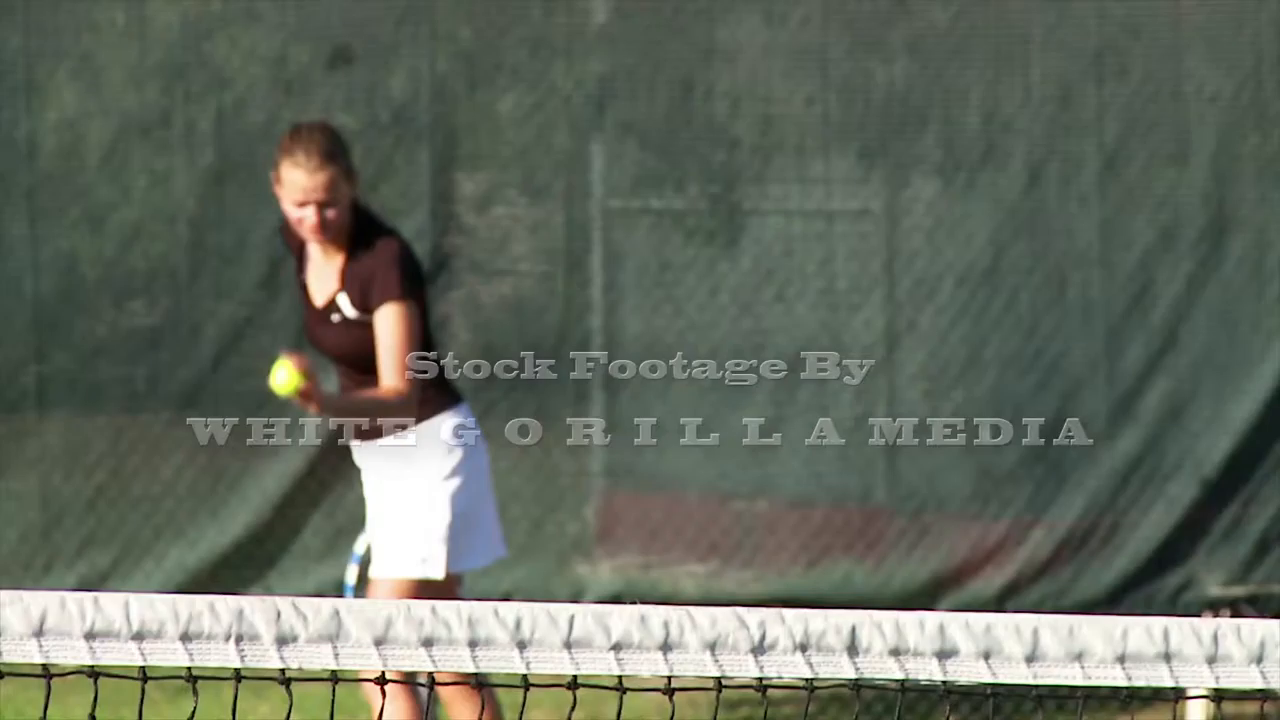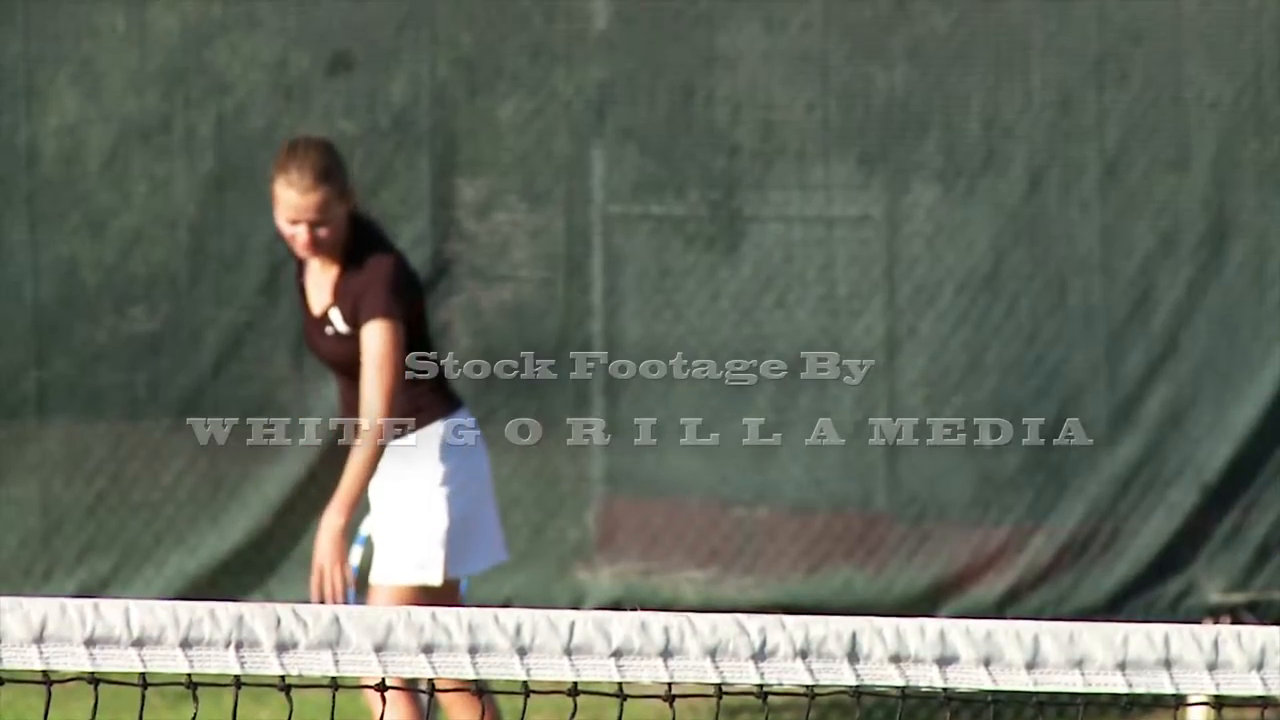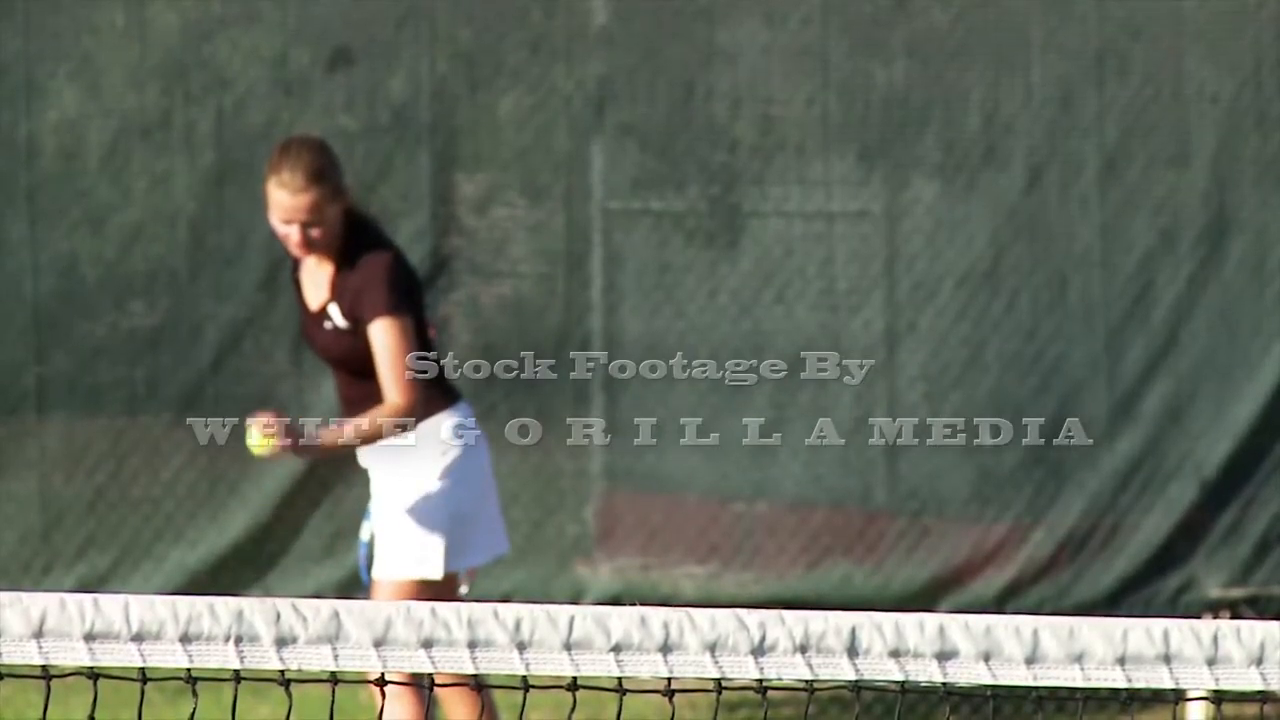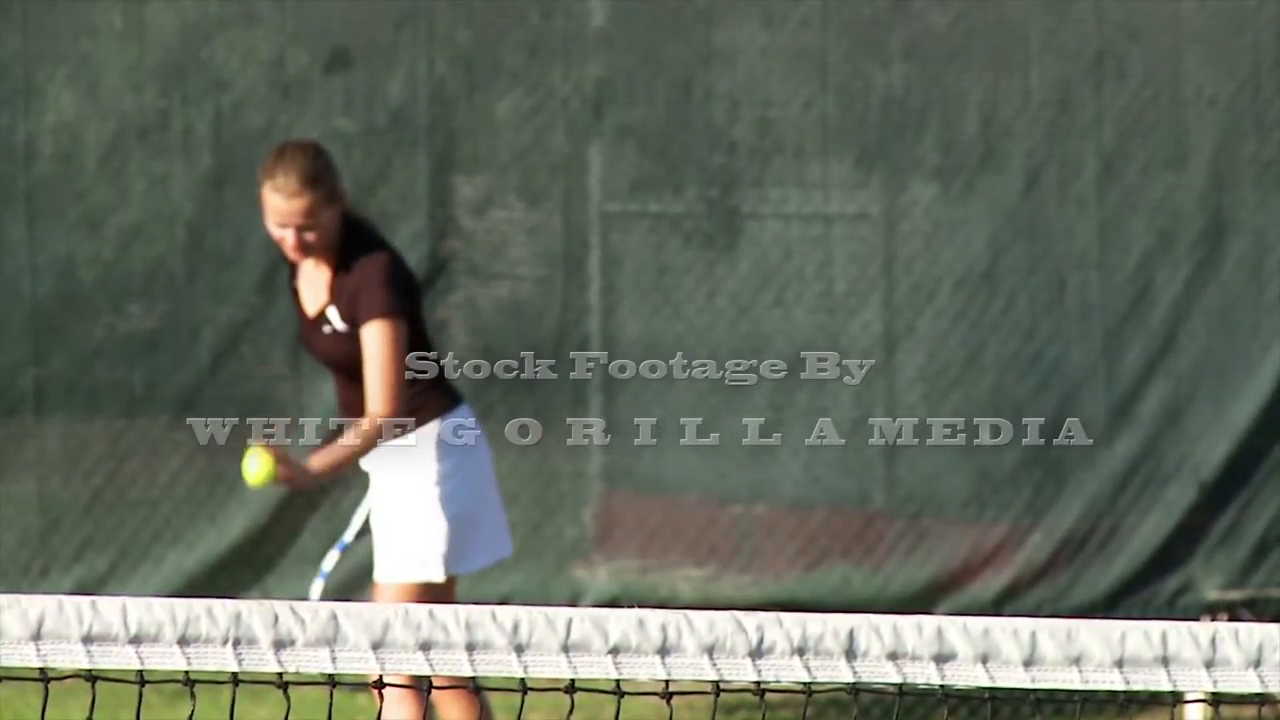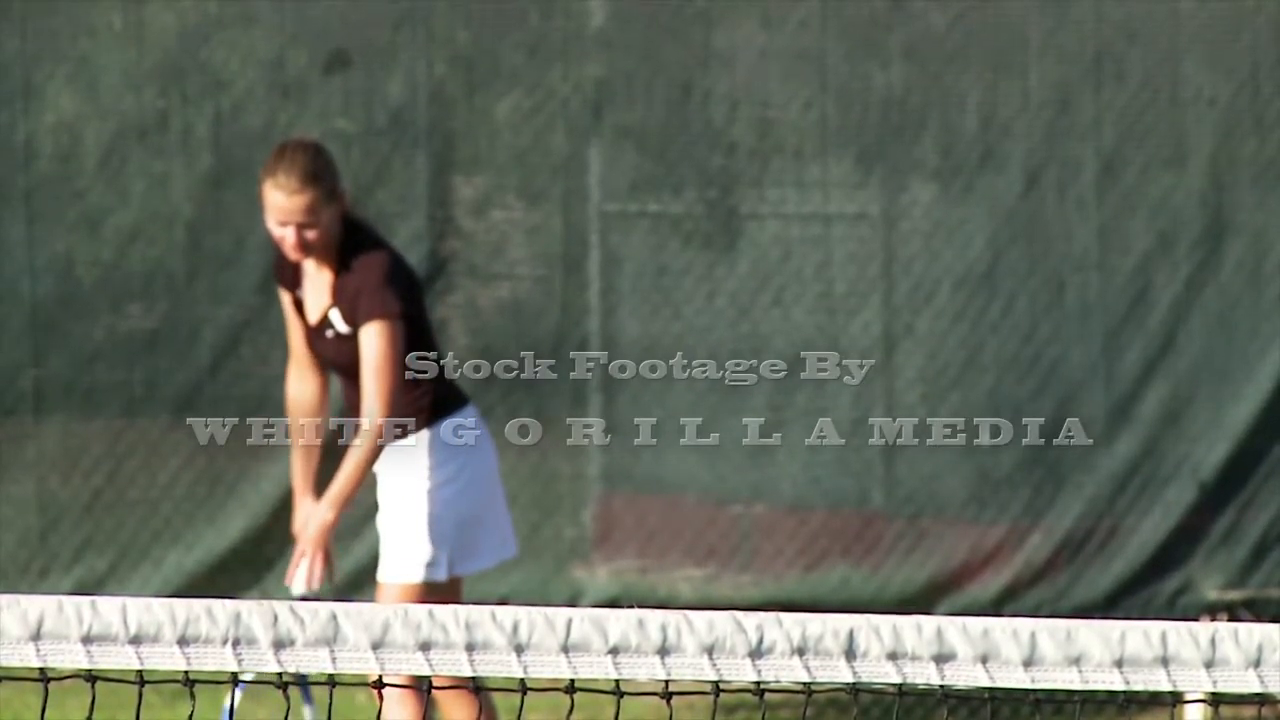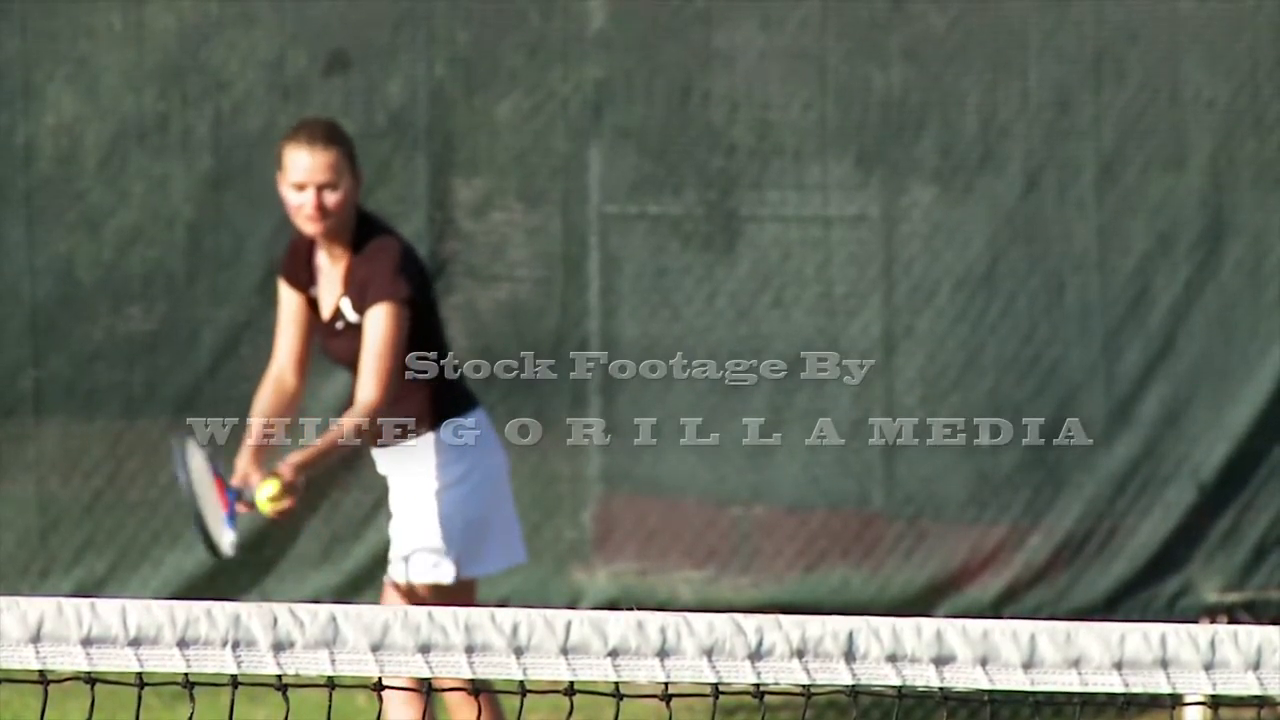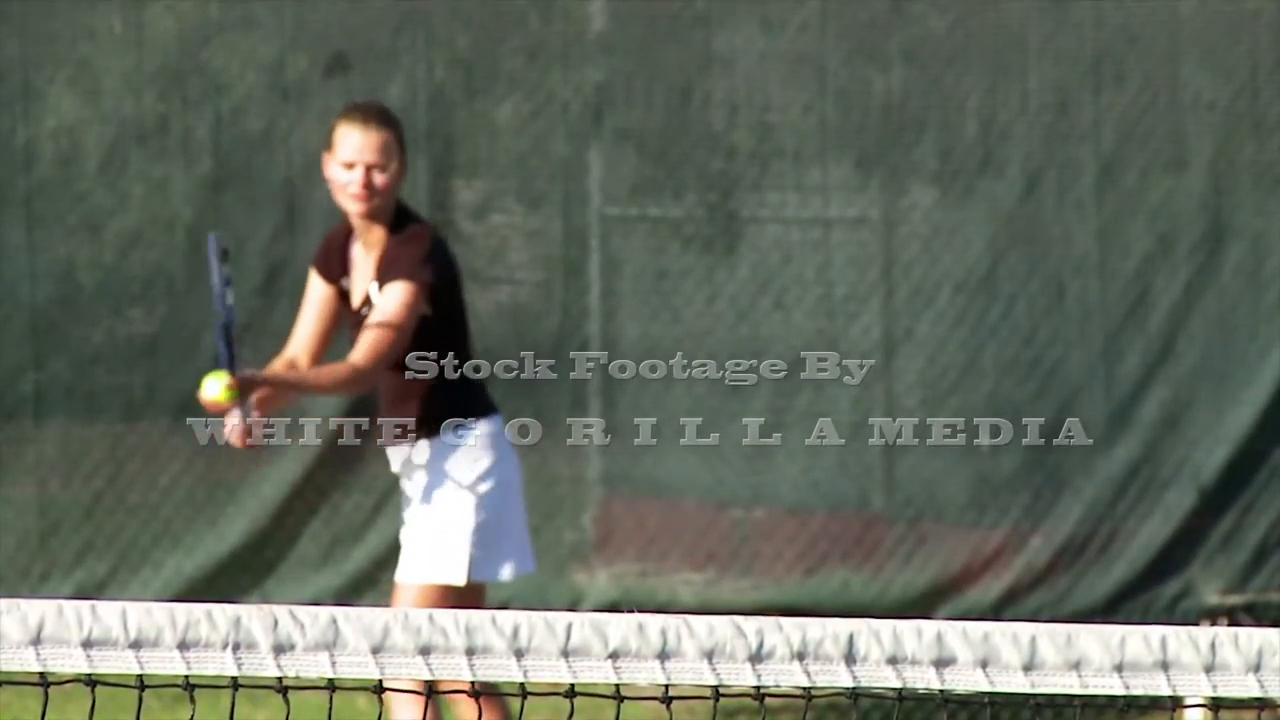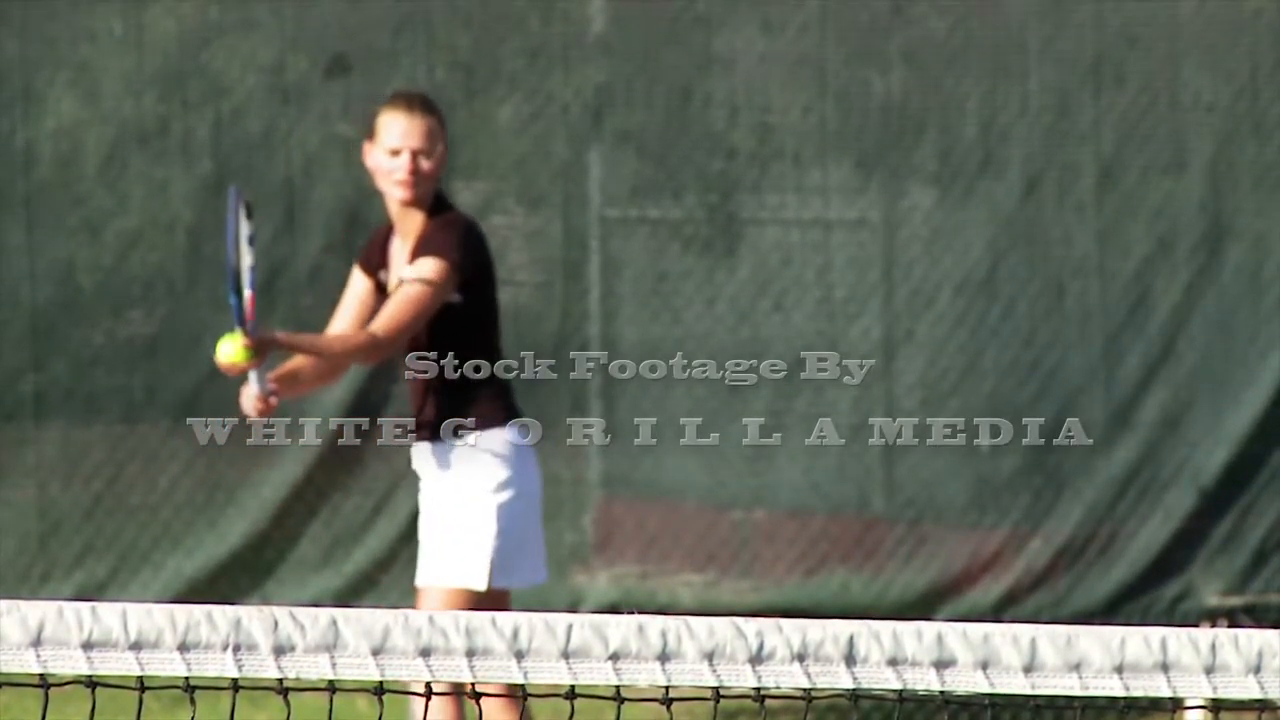
dt=0.5s
person 1, frame 1
left shoulder: (387, 259)
right shoulder: (298, 239)
left elbow: (401, 394)
left wrist: (328, 402)
left hip: (431, 450)
right hip: (382, 455)
person 1, frame 2
left shoulder: (380, 275)
right shoulder: (307, 248)
left elbow: (377, 420)
left wrist: (334, 521)
left hip: (430, 455)
right hip: (396, 459)
person 1, frame 3
left shoulder: (376, 270)
right shoulder: (305, 244)
left elbow: (403, 405)
left wrist: (313, 441)
left hip: (431, 449)
right hip: (393, 455)
person 1, frame 4
left shoulder: (375, 272)
right shoulder: (300, 251)
left elbow: (383, 414)
left wrist: (310, 467)
left hip: (431, 451)
right hip: (392, 457)
person 1, frame 5
left shoulder: (375, 275)
right shoulder: (292, 261)
left elbow: (378, 420)
right elbow: (306, 374)
left wrist: (325, 518)
right wrist: (302, 489)
left hip: (437, 452)
right hip: (401, 457)
person 1, frame 6
left shoulder: (385, 263)
right shoulder: (300, 257)
left elbow: (371, 405)
right elbow: (285, 373)
left wrist: (303, 462)
right wrist: (251, 453)
left hip: (445, 455)
right hip: (411, 459)
person 1, frame 7
left shoulder: (417, 251)
right shoulder: (337, 249)
left elbow: (359, 372)
right elbow: (298, 358)
left wrist: (260, 377)
right wrist: (248, 405)
left hip: (461, 457)
right hip: (426, 462)
person 1, frame 8
left shoulder: (453, 238)
right shoulder: (382, 246)
left elbow: (376, 343)
right elbow: (333, 353)
left wrist: (277, 341)
right wrist: (271, 384)
left hip: (480, 462)
right hip: (446, 462)
